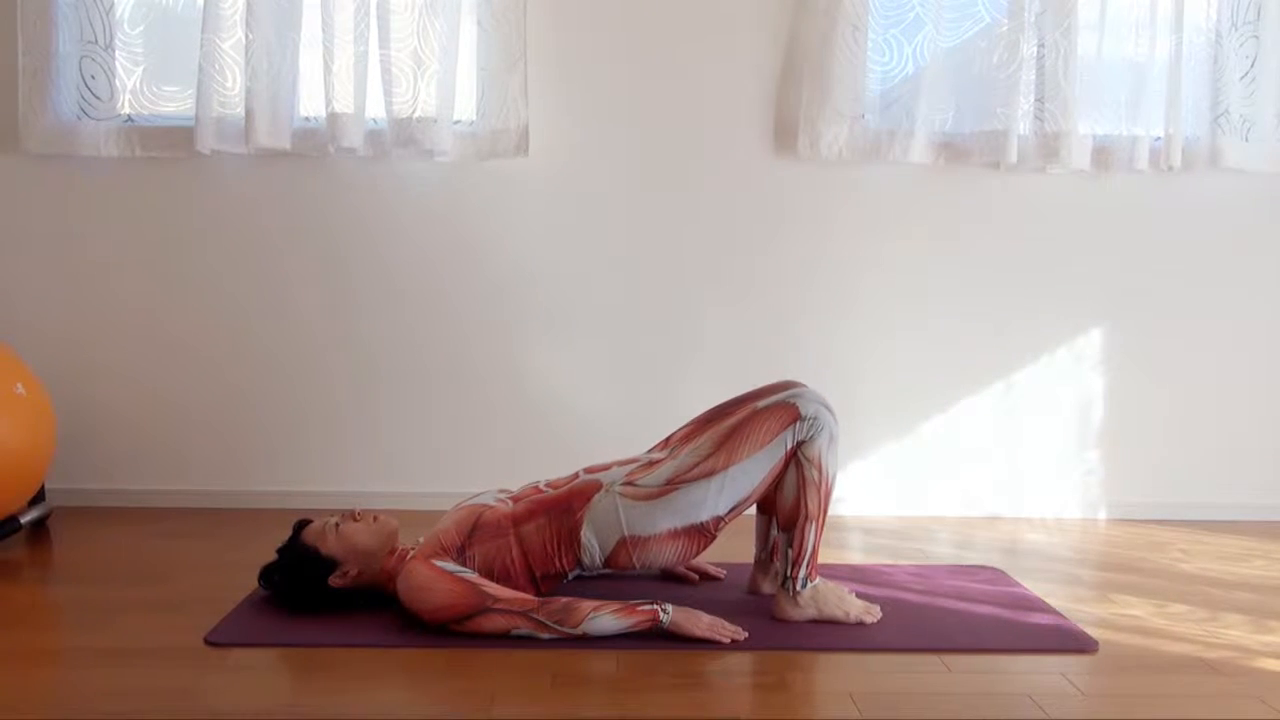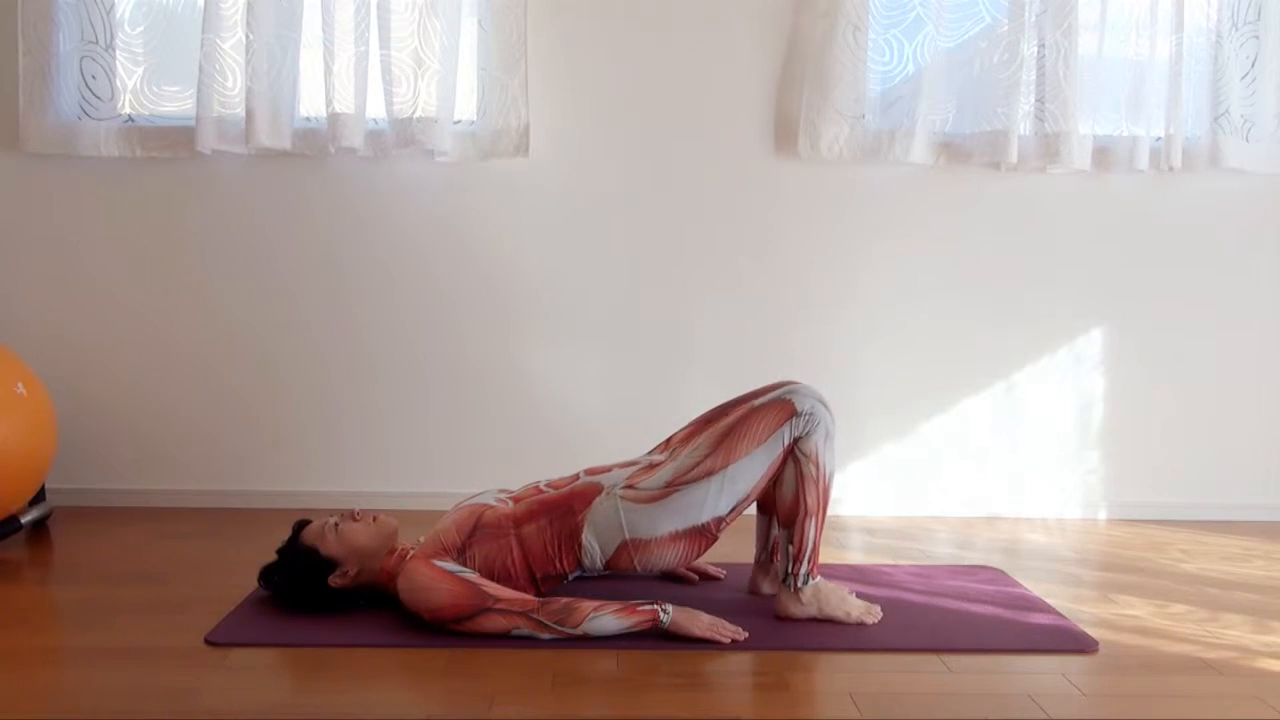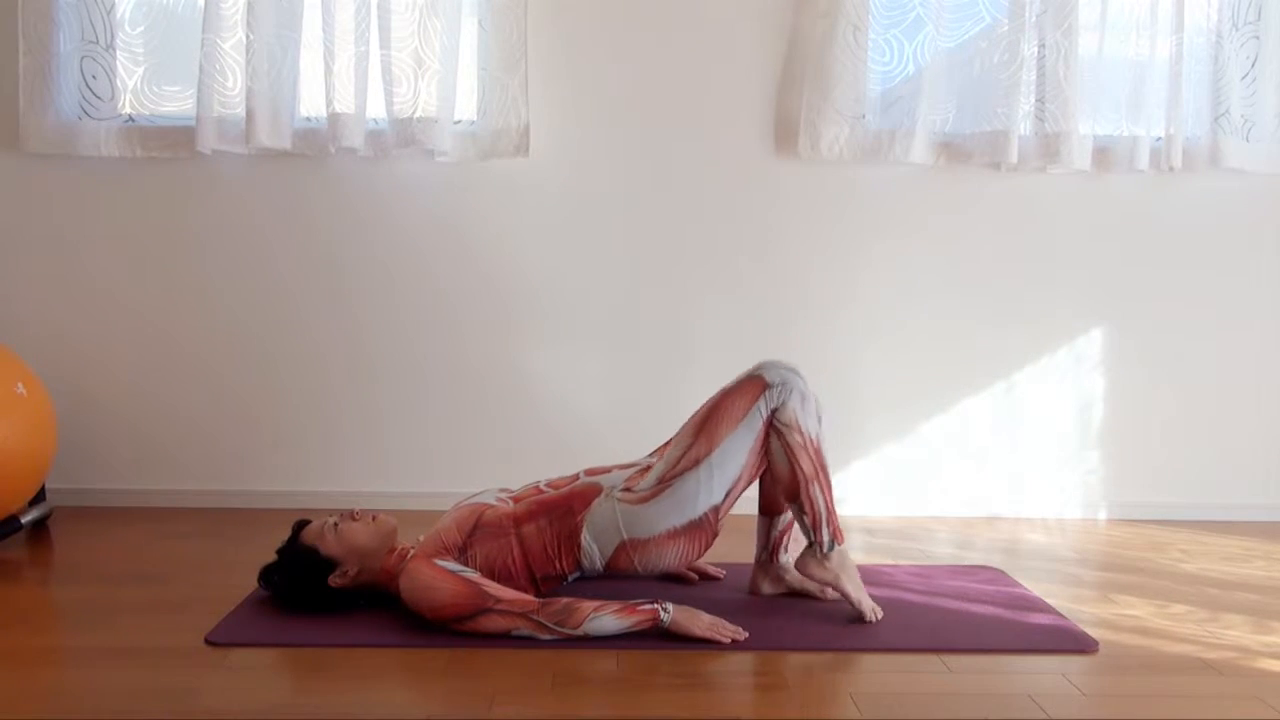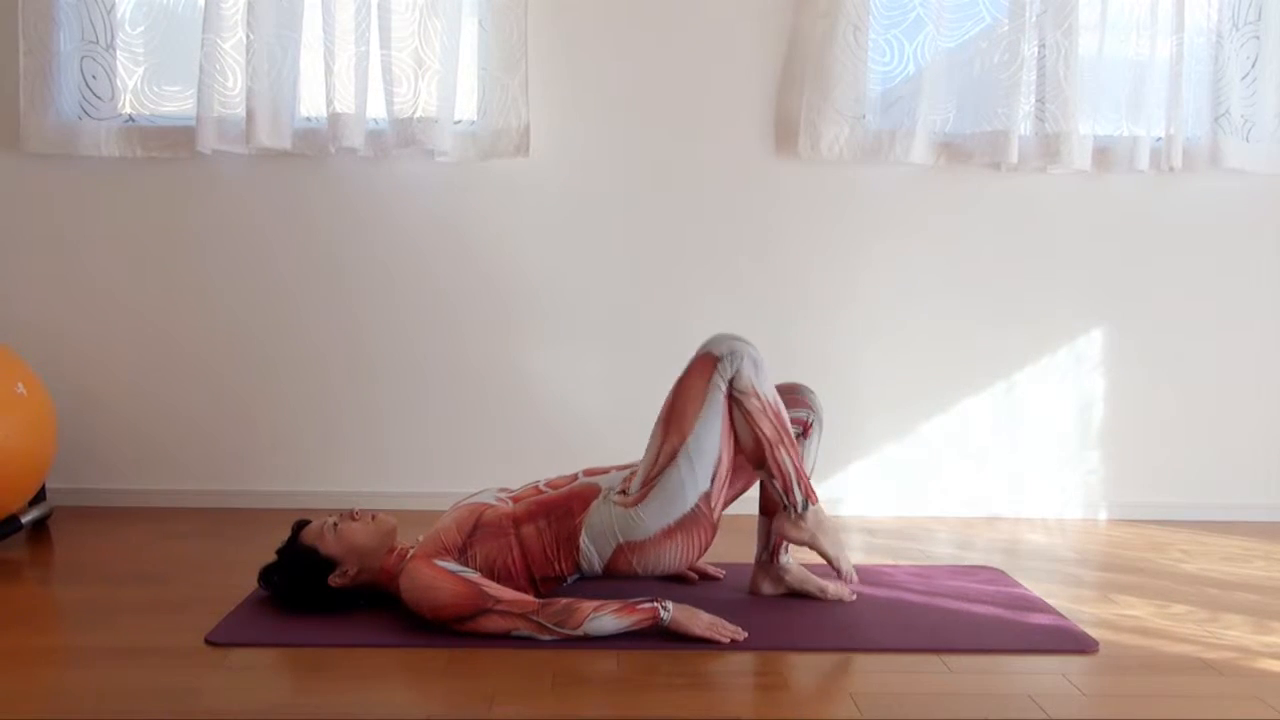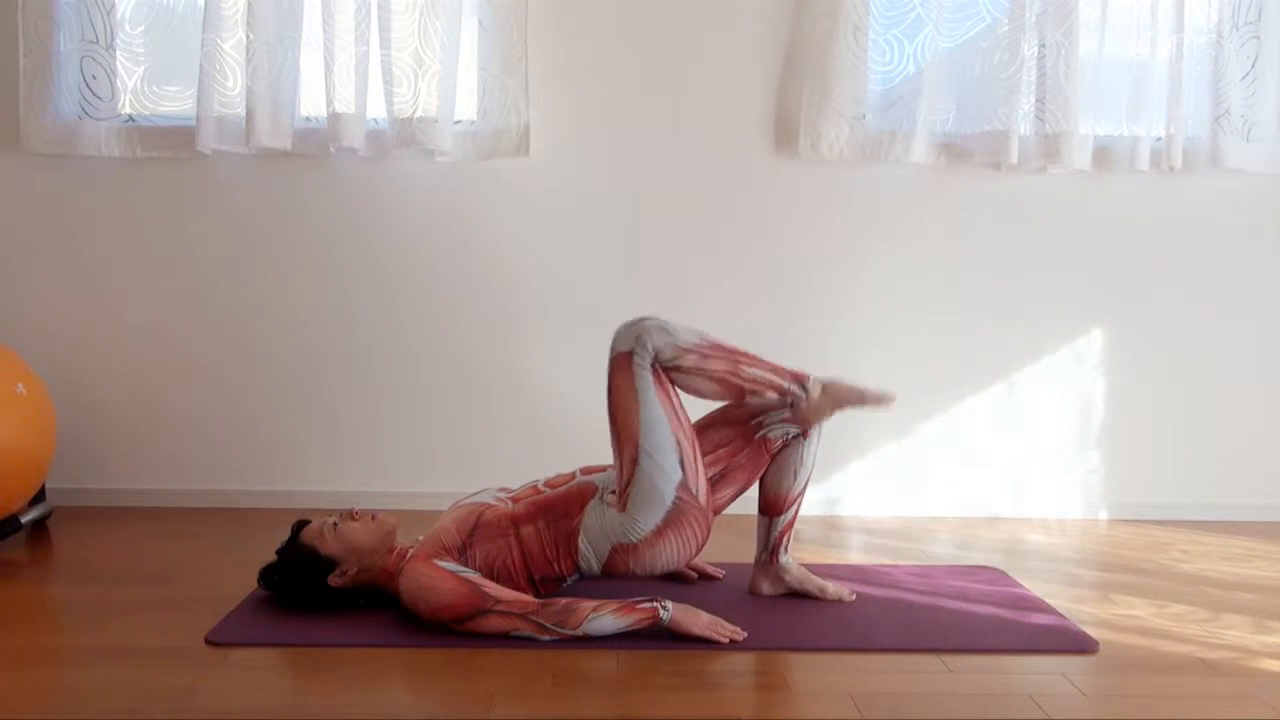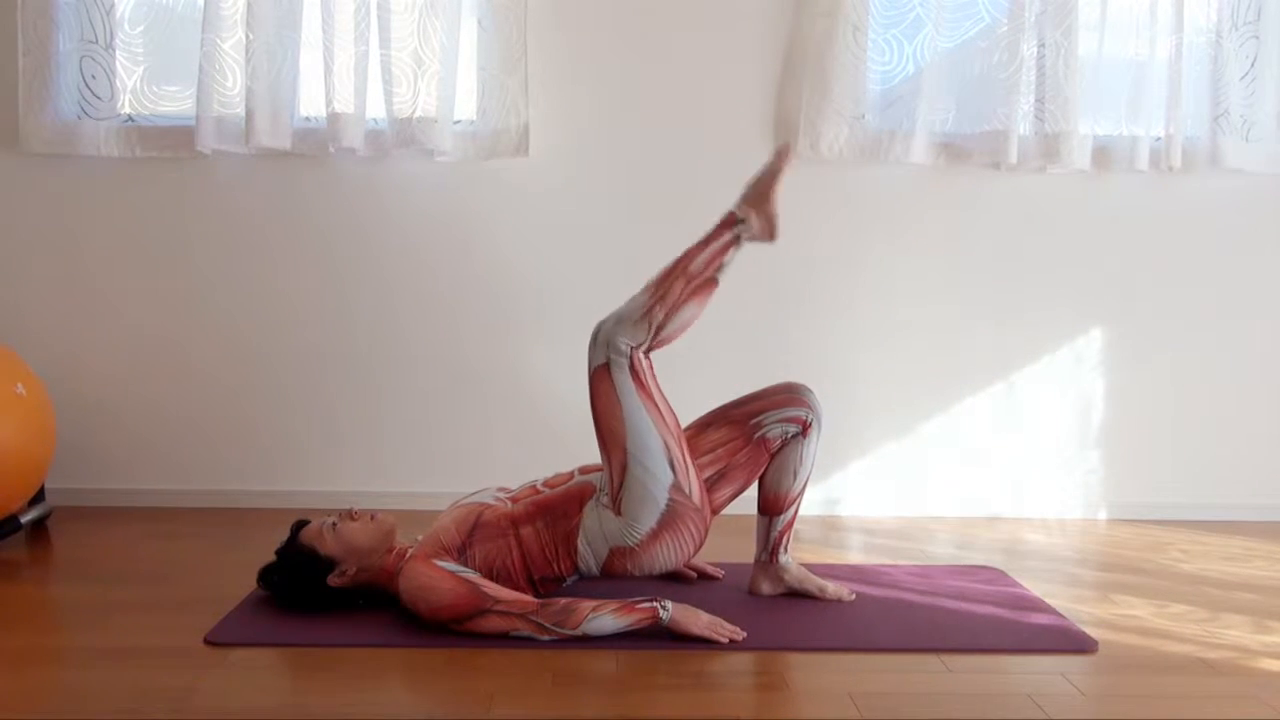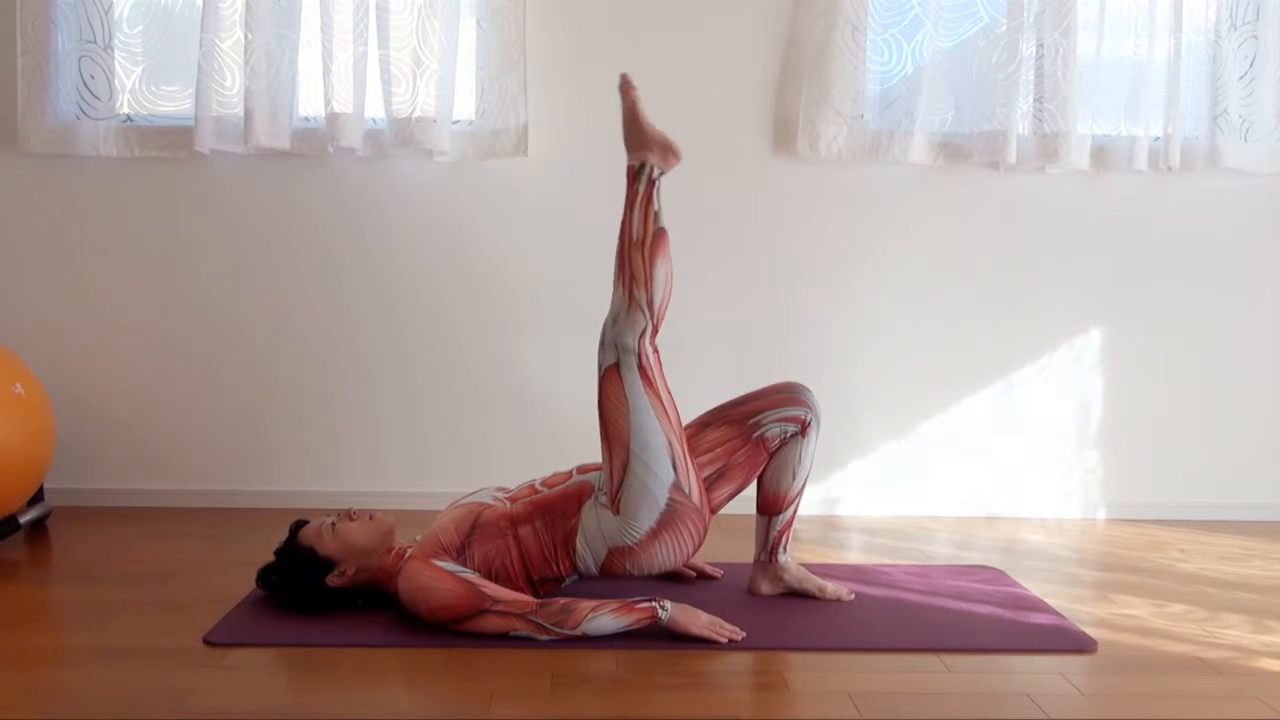
dt=0.2s
person 1, frame 1
left shoulder: (426, 558)
right shoulder: (419, 587)
right elbow: (542, 617)
right wrist: (667, 615)
left hip: (624, 494)
right hip: (628, 523)
left knee: (789, 402)
right knee: (809, 414)
left ankle: (772, 569)
right ankle: (800, 593)
person 1, frame 2
left shoulder: (428, 555)
right shoulder: (419, 585)
right elbow: (541, 617)
right wrist: (668, 615)
left hip: (627, 497)
right hip: (632, 526)
left knee: (789, 411)
right knee: (804, 409)
left ankle: (772, 569)
right ankle: (802, 588)
person 1, frame 3
left shoulder: (432, 554)
right shoulder: (420, 585)
right elbow: (541, 618)
right wrist: (667, 614)
left hip: (630, 502)
right hip: (640, 527)
left knee: (789, 406)
right knee: (777, 382)
left ankle: (774, 567)
right ankle: (825, 553)
person 1, frame 4
left shoulder: (431, 552)
right shoulder: (421, 585)
right elbow: (539, 619)
right wrist: (665, 613)
left hip: (628, 508)
right hip: (643, 526)
left knee: (795, 401)
right knee: (729, 355)
left ankle: (774, 568)
right ankle: (805, 517)
person 1, frame 5
left shoulder: (435, 545)
right shoulder: (422, 582)
right elbow: (542, 621)
left wrist: (675, 544)
right wrist: (664, 611)
left hip: (648, 513)
right hip: (641, 526)
left knee: (792, 416)
right knee: (641, 338)
left ankle: (773, 566)
right ankle: (807, 389)
person 1, frame 6
left shoulder: (431, 551)
right shoulder: (419, 582)
right elbow: (540, 618)
right wrist: (665, 612)
left hip: (645, 521)
right hip: (639, 533)
left knee: (794, 403)
right knee: (613, 341)
left ankle: (773, 569)
right ankle: (743, 219)
person 1, frame 7
left shoulder: (427, 555)
right shoulder: (419, 586)
right elbow: (538, 618)
right wrist: (664, 611)
left hip: (641, 524)
right hip: (631, 533)
right knee: (625, 341)
left ankle: (773, 567)
